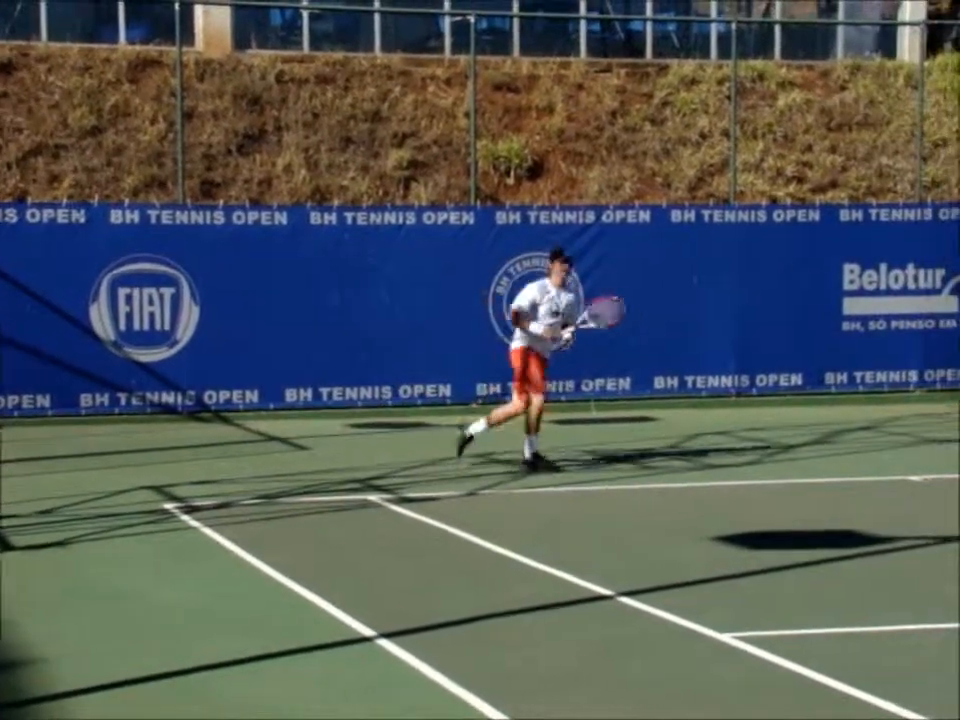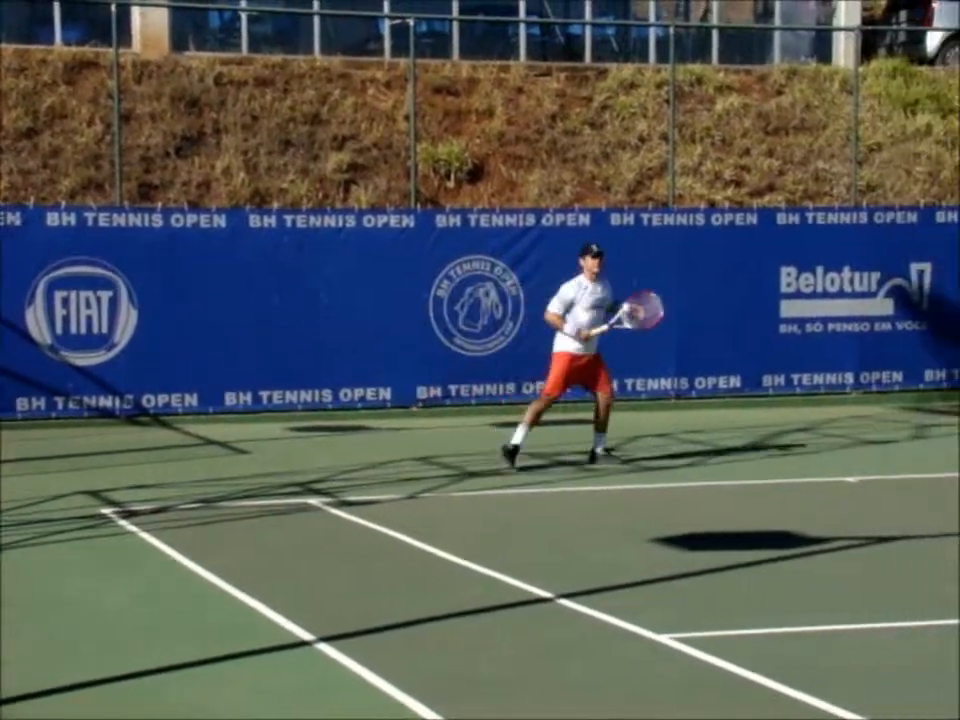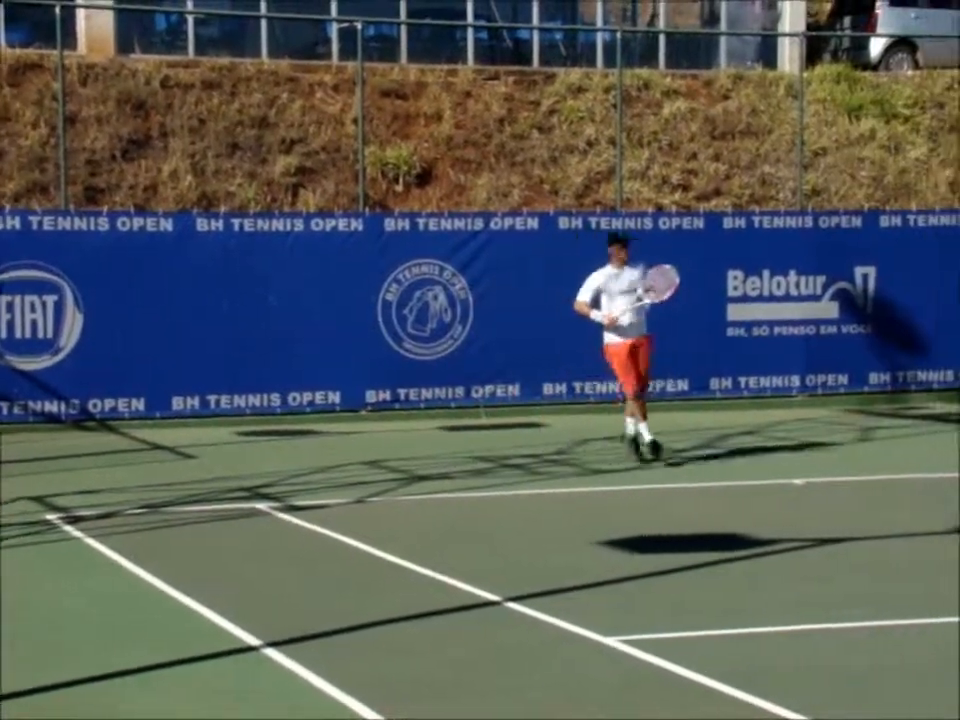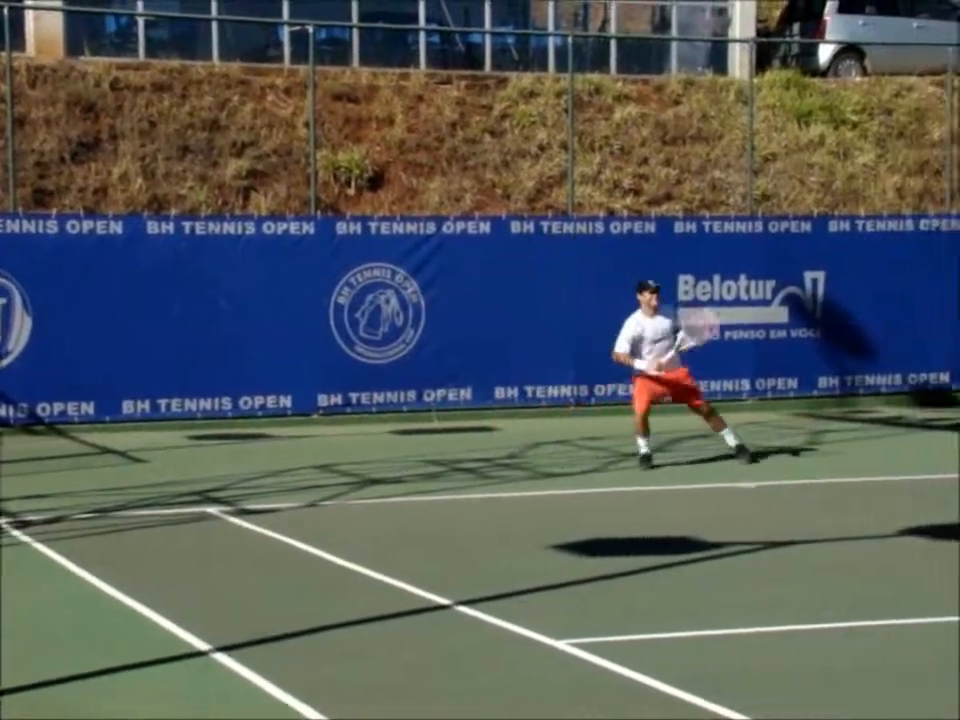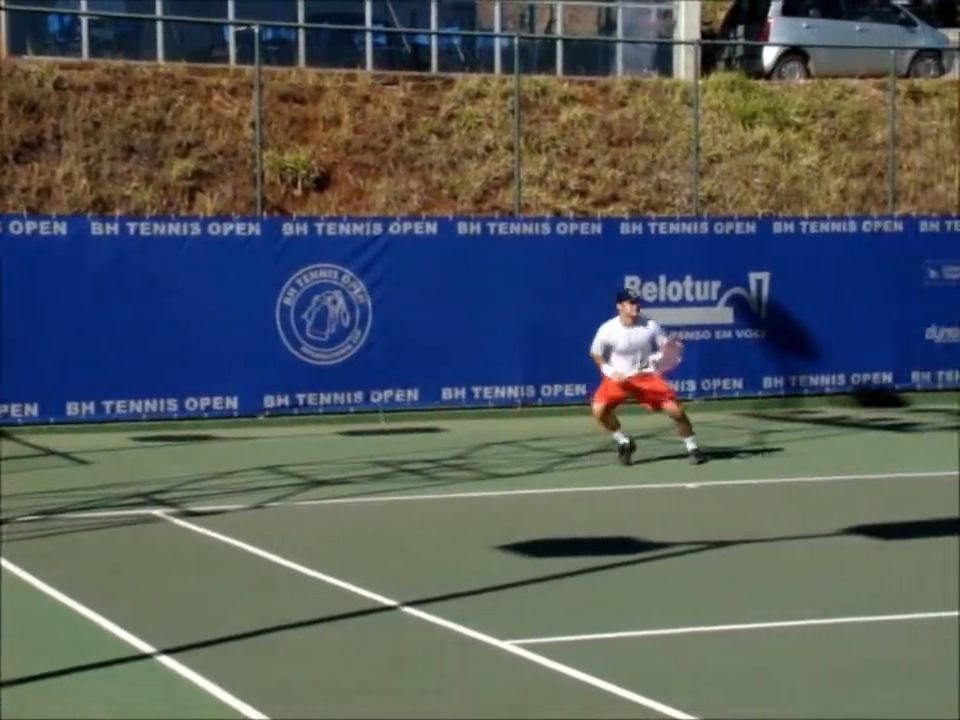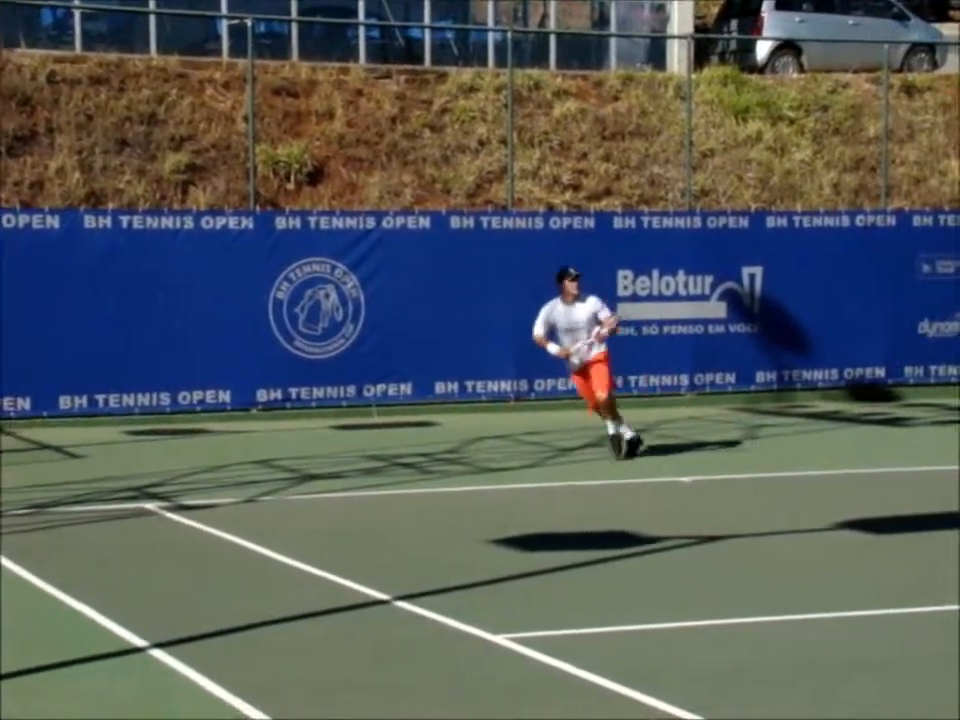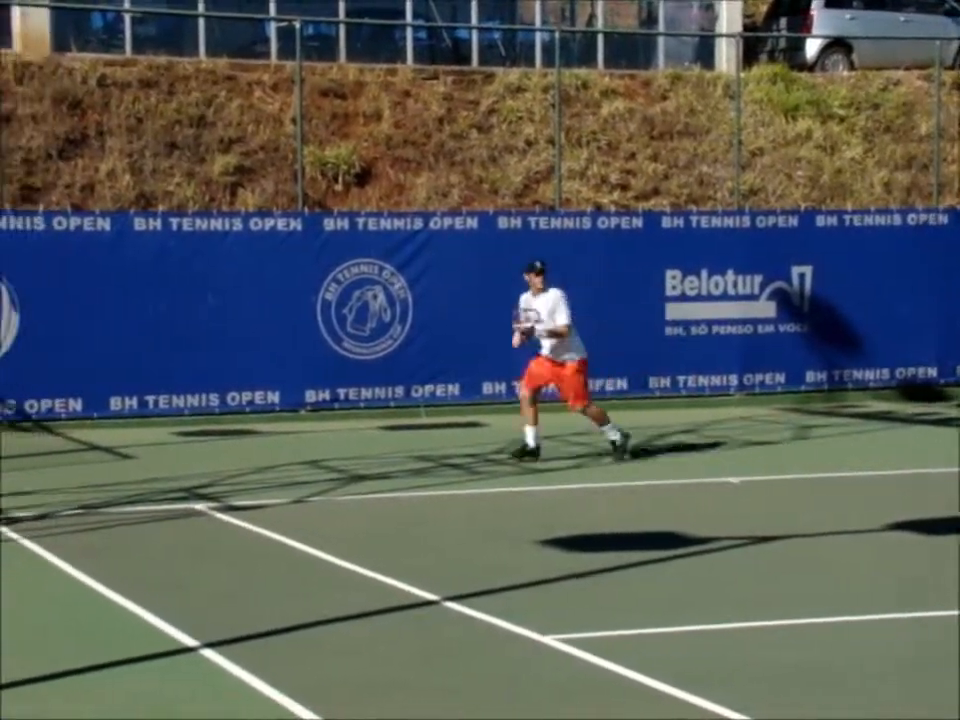
dt=0.3s
person 1, frame 1
left shoulder: (571, 295)
right shoulder: (536, 288)
left elbow: (569, 325)
right elbow: (515, 316)
left wrist: (567, 334)
right wrist: (539, 330)
left hip: (541, 354)
right hip: (526, 349)
left knee: (520, 406)
right knee: (538, 397)
left ankle: (471, 431)
right ankle: (531, 454)
person 1, frame 2
left shoulder: (605, 285)
right shoulder: (572, 287)
left elbow: (607, 310)
right elbow: (550, 315)
right wrist: (575, 331)
left hip: (590, 353)
right hip: (566, 352)
left knee: (606, 398)
right knee: (547, 398)
left ankle: (599, 449)
right ankle: (514, 444)
person 1, frame 3
left shoulder: (639, 270)
right shoulder: (599, 277)
right elbow: (579, 305)
right wrist: (600, 317)
left hip: (641, 338)
right hip: (616, 341)
left knee: (640, 389)
right knee: (633, 391)
left ankle: (632, 433)
right ankle: (648, 439)
person 1, frame 4
left shoulder: (667, 314)
right shoulder: (632, 324)
right elbow: (618, 355)
left wrist: (682, 338)
right wrist: (644, 365)
left hip: (675, 372)
right hip: (648, 376)
left knee: (705, 408)
right knee: (640, 410)
left ankle: (735, 445)
right ankle: (644, 452)
person 1, frame 5
left shoulder: (650, 325)
right shoulder: (607, 330)
left elbow: (666, 346)
right elbow: (595, 354)
left wrist: (660, 358)
right wrist: (610, 372)
left hip: (647, 376)
right hip: (617, 378)
left knee: (675, 410)
right knee: (599, 409)
left ankle: (692, 448)
right ankle: (624, 443)
person 1, frame 6
left shoulder: (592, 302)
right shoulder: (549, 310)
left elbow: (611, 320)
right elbow: (538, 337)
left wrist: (607, 329)
right wrist: (556, 350)
left hip: (597, 356)
right hip: (576, 364)
left knee: (604, 397)
right knee: (595, 405)
left ankle: (622, 436)
right ankle: (628, 436)
person 1, frame 7
left shoulder: (556, 296)
right shoulder: (525, 299)
left elbow: (565, 331)
right elbow: (523, 323)
left wrist: (534, 329)
right wrist: (520, 333)
left hip: (571, 358)
right hip: (547, 357)
left knee: (581, 405)
right knee: (525, 393)
left ankle: (617, 438)
right ankle: (532, 445)
